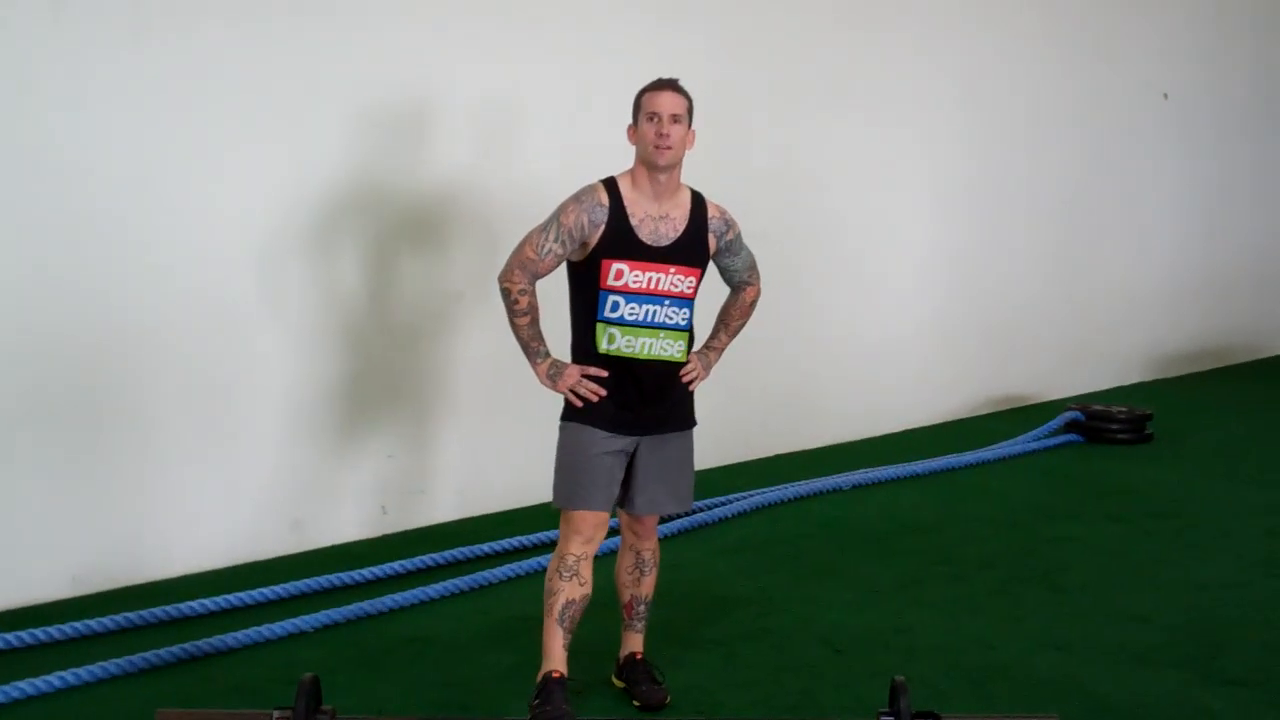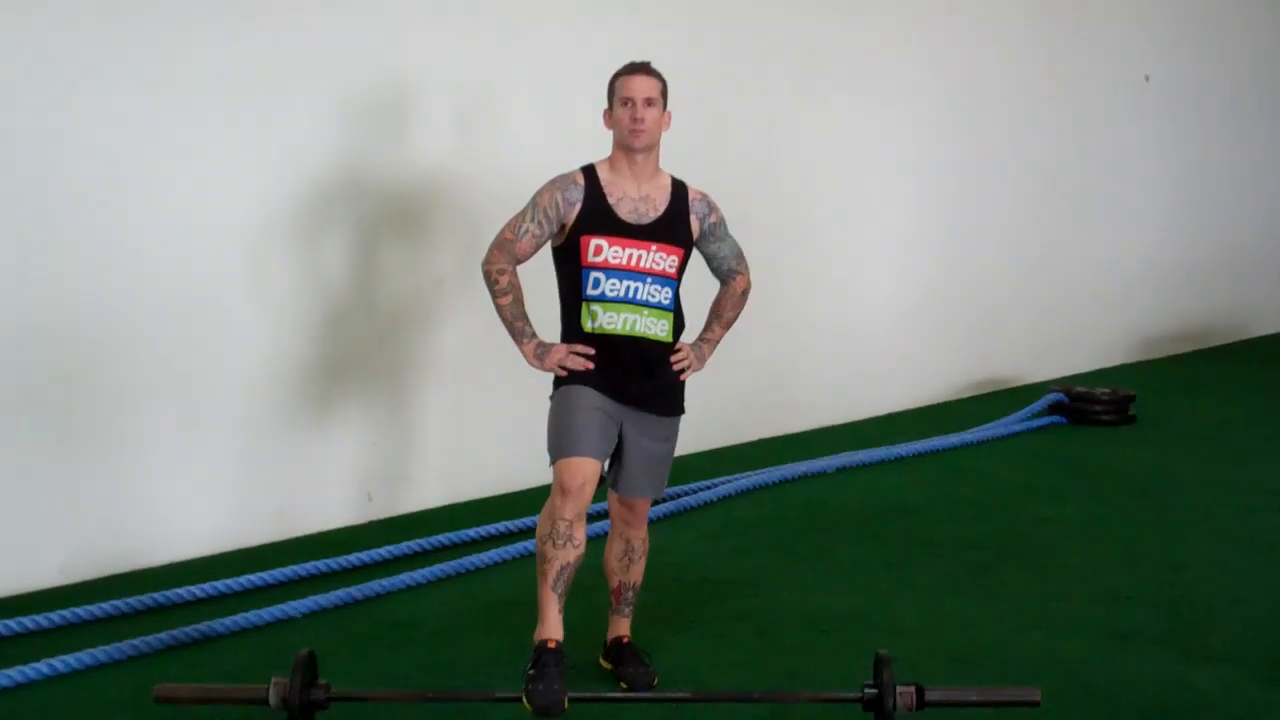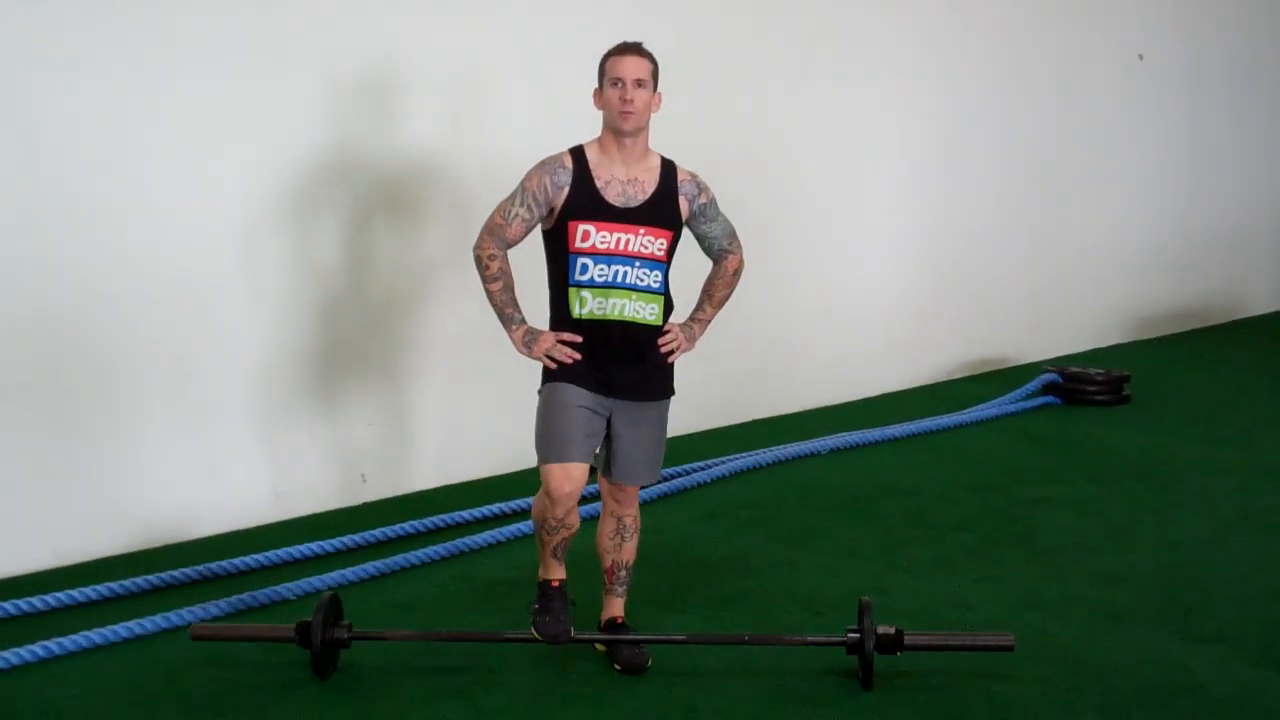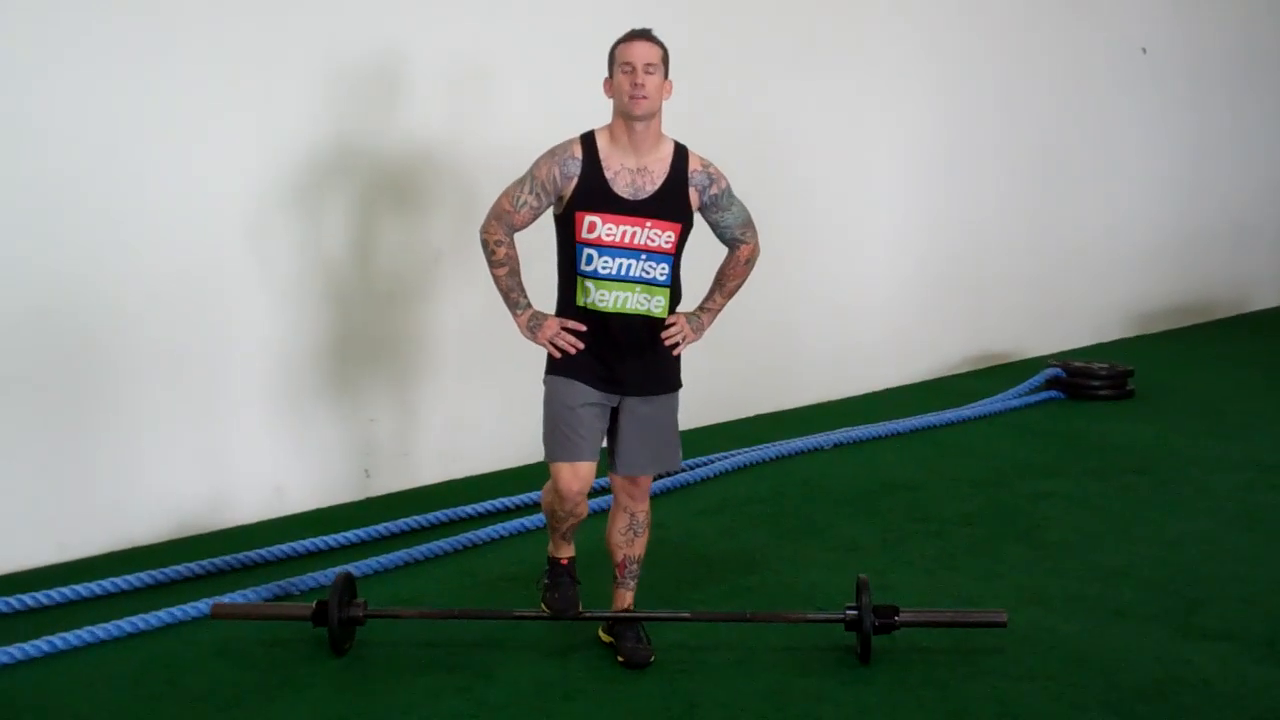
dt=0.7s
person 1, frame 1
left shoulder: (713, 221)
right shoulder: (592, 208)
left elbow: (748, 285)
right elbow: (515, 276)
left wrist: (709, 355)
right wrist: (545, 366)
left hip: (668, 408)
right hip: (598, 405)
left knee: (643, 529)
right knee: (582, 535)
left ankle: (632, 656)
person 1, frame 2
left shoulder: (694, 206)
right shoulder: (570, 192)
left elbow: (737, 276)
right elbow: (498, 260)
left wrist: (705, 346)
right wrist: (530, 345)
left hip: (657, 388)
right hip: (587, 377)
left knee: (632, 511)
right knee: (574, 486)
left ankle: (620, 637)
right ankle: (548, 641)
person 1, frame 3
left shoulder: (684, 187)
right shoulder: (558, 174)
left elbow: (730, 256)
right elbow: (489, 245)
left wrist: (695, 327)
right wrist: (519, 331)
left hip: (646, 373)
right hip: (575, 368)
left knee: (623, 495)
right knee: (562, 488)
left ankle: (614, 619)
right ankle: (551, 580)
person 1, frame 4
left shoulder: (698, 175)
right shoulder: (568, 161)
left elbow: (745, 243)
right elbow: (496, 228)
left wrist: (702, 317)
right wrist: (524, 315)
left hip: (652, 365)
right hip: (578, 358)
left knee: (634, 489)
right knee: (570, 485)
left ankle: (622, 614)
right ankle: (560, 558)
